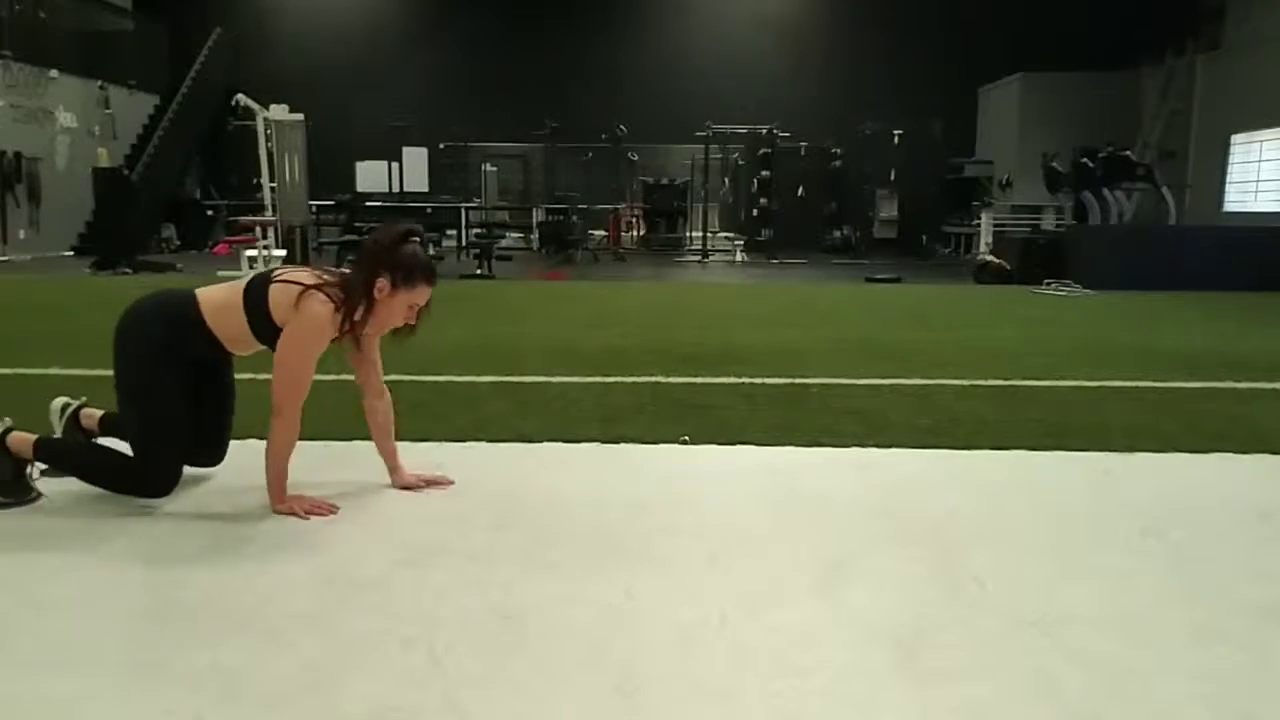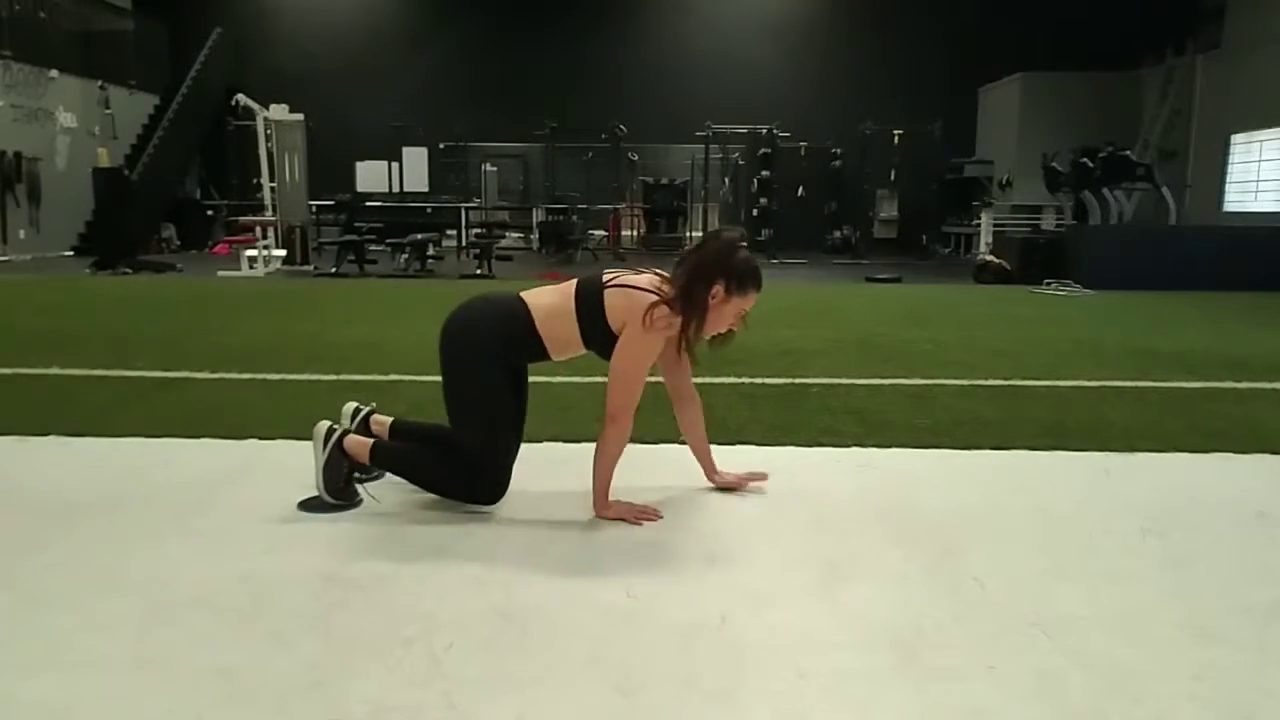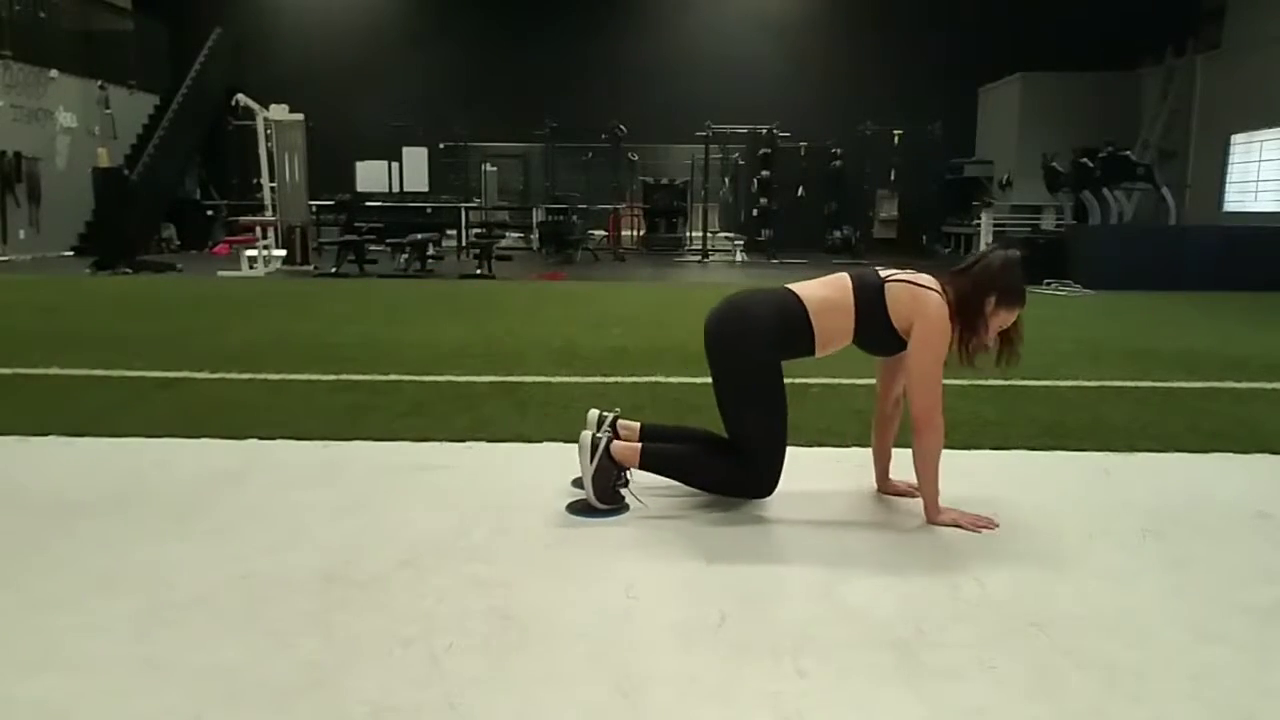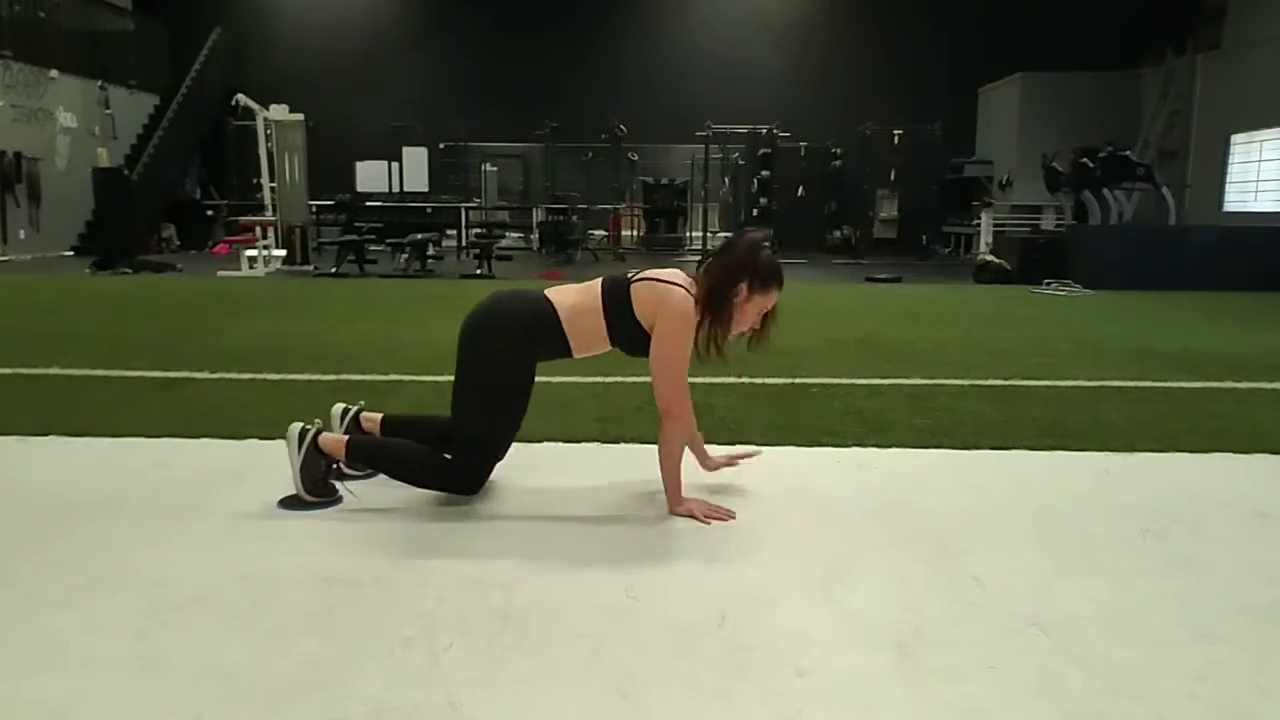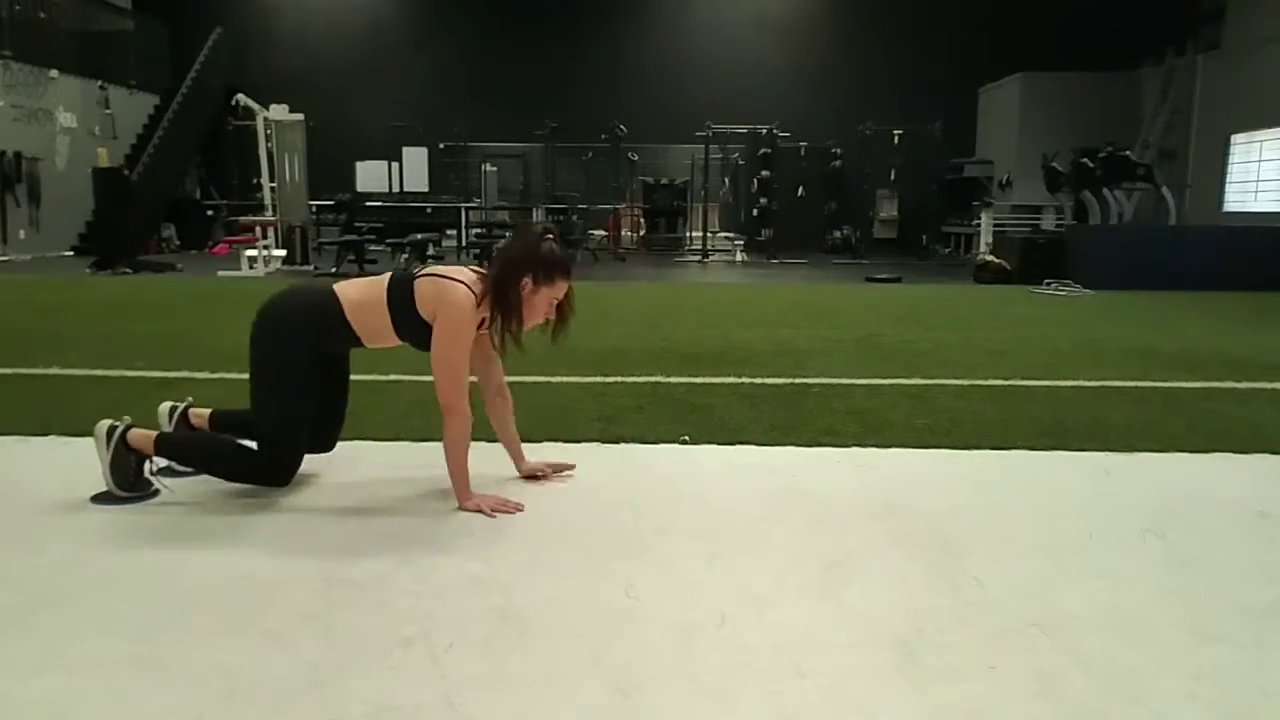
dt=1s
person 1, frame 1
left shoulder: (358, 304)
right shoulder: (317, 310)
left elbow: (375, 392)
right elbow: (285, 409)
left wrist: (397, 471)
right wrist: (277, 493)
left hip: (199, 341)
right hip: (153, 332)
left knee: (205, 451)
right knee: (158, 476)
left ankle: (83, 418)
person 1, frame 2
left shoulder: (671, 297)
right shoulder: (654, 313)
left elbow: (684, 396)
right elbow: (618, 415)
left wrist: (713, 473)
right wrist: (601, 500)
left hip: (498, 336)
right hip: (476, 336)
left knee: (488, 449)
right knee: (483, 482)
left ankle: (371, 423)
right ankle: (344, 445)
person 1, frame 3
left shoulder: (916, 299)
right shoulder: (933, 312)
left elbow: (891, 397)
right elbow: (928, 422)
left wrist: (885, 478)
right wrist: (934, 508)
left hip: (744, 322)
right hip: (747, 333)
left knee: (748, 454)
right knee: (756, 478)
left ankle: (616, 428)
right ankle: (612, 450)
person 1, frame 4
left shoulder: (683, 295)
right shoulder: (678, 306)
left elbow: (672, 401)
right elbow: (673, 412)
left wrist: (703, 456)
right wrist: (678, 498)
left hip: (514, 329)
right hip: (502, 334)
left knee: (483, 444)
right knee: (466, 474)
left ankle: (362, 422)
right ankle: (322, 443)
person 1, frame 5
left shoulder: (485, 290)
right shoulder: (458, 300)
left elbow: (493, 382)
right elbow: (454, 407)
left wrist: (520, 461)
right wrist: (465, 494)
left hip: (322, 329)
right hip: (291, 326)
left knee: (317, 438)
right knee: (275, 467)
left ankle: (190, 418)
right ankle: (128, 439)
